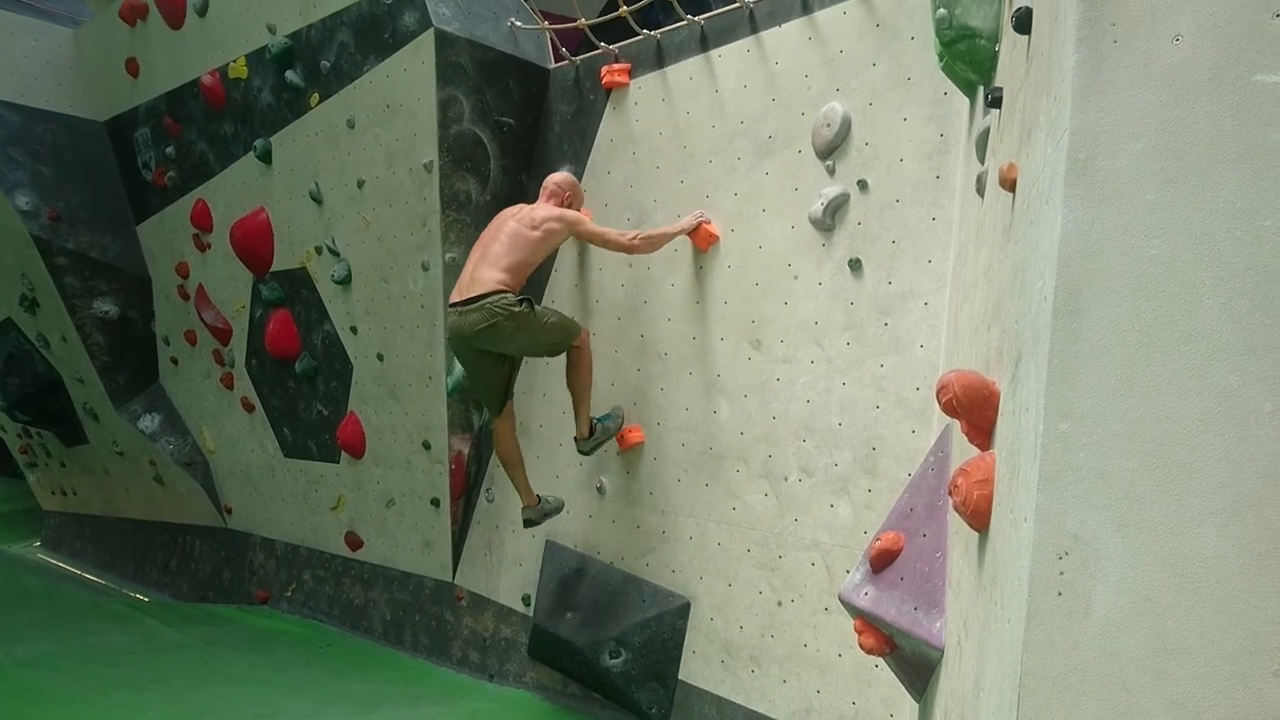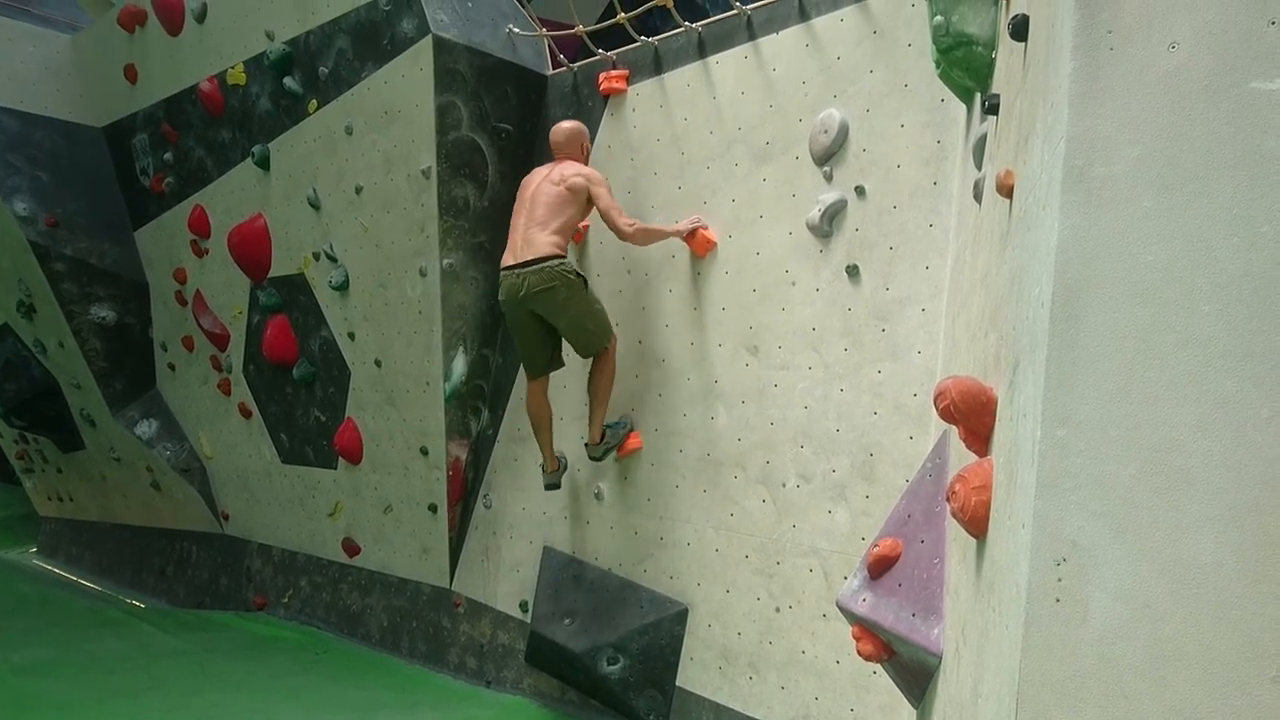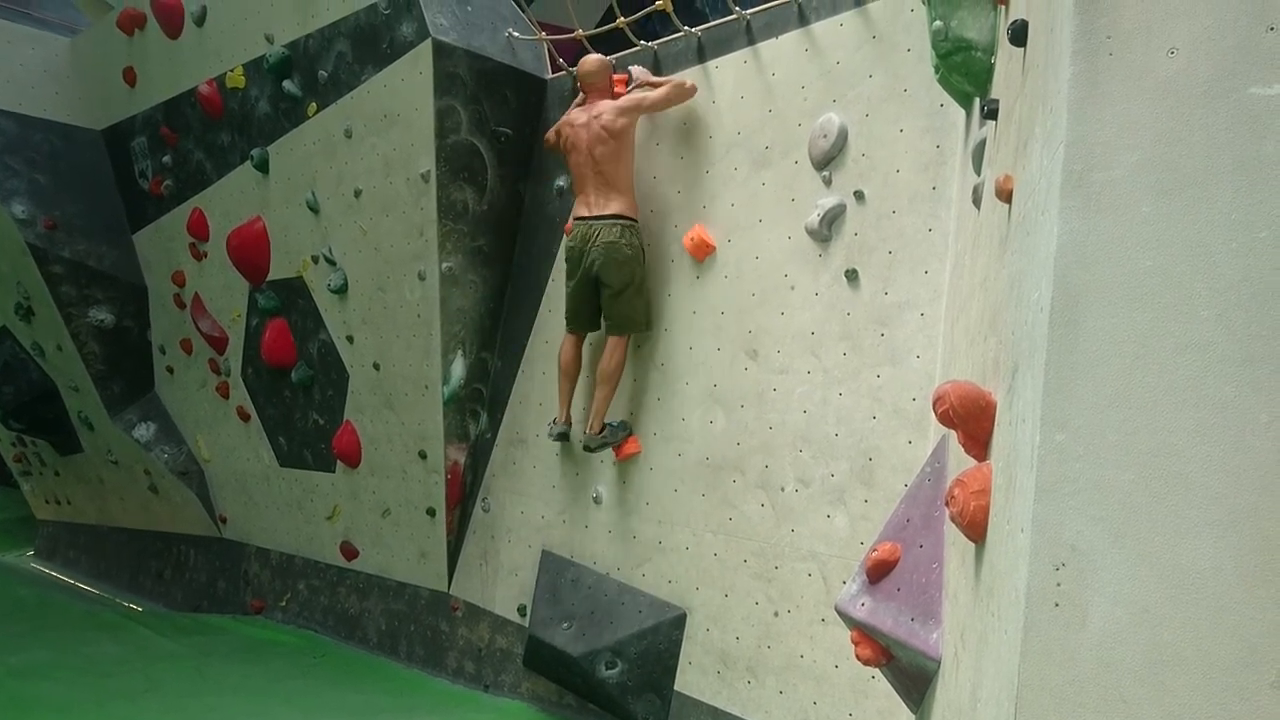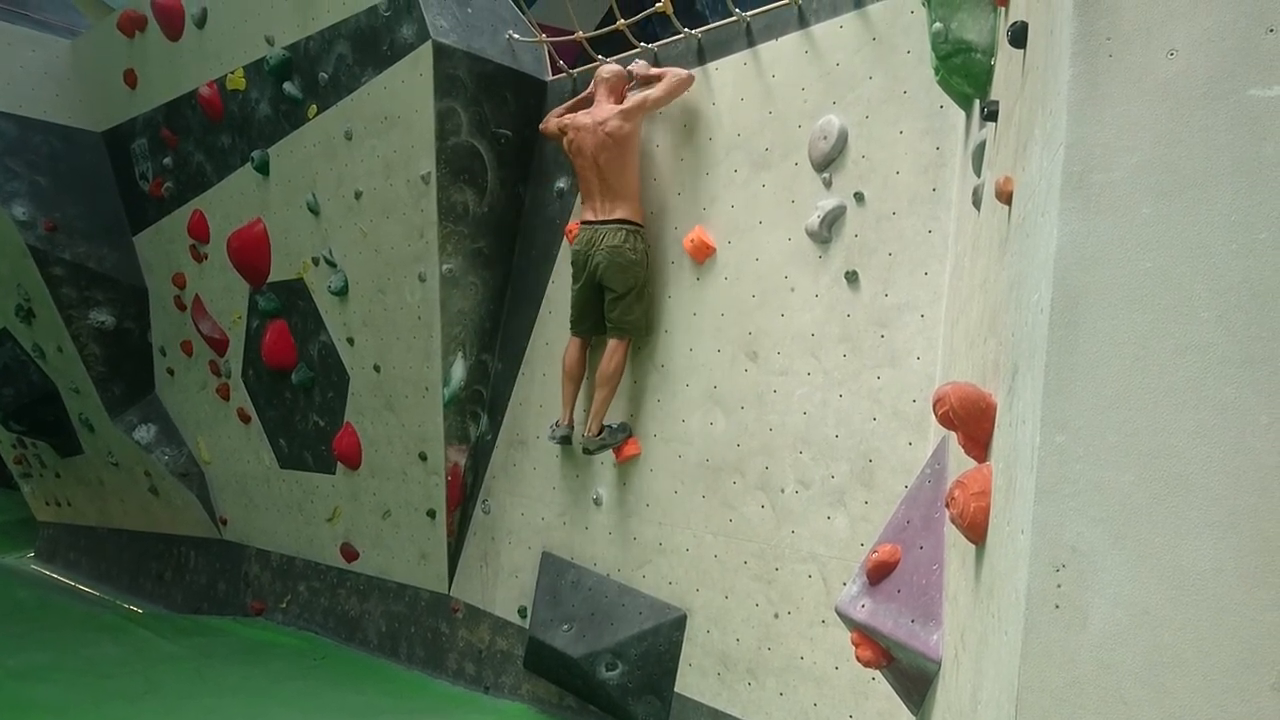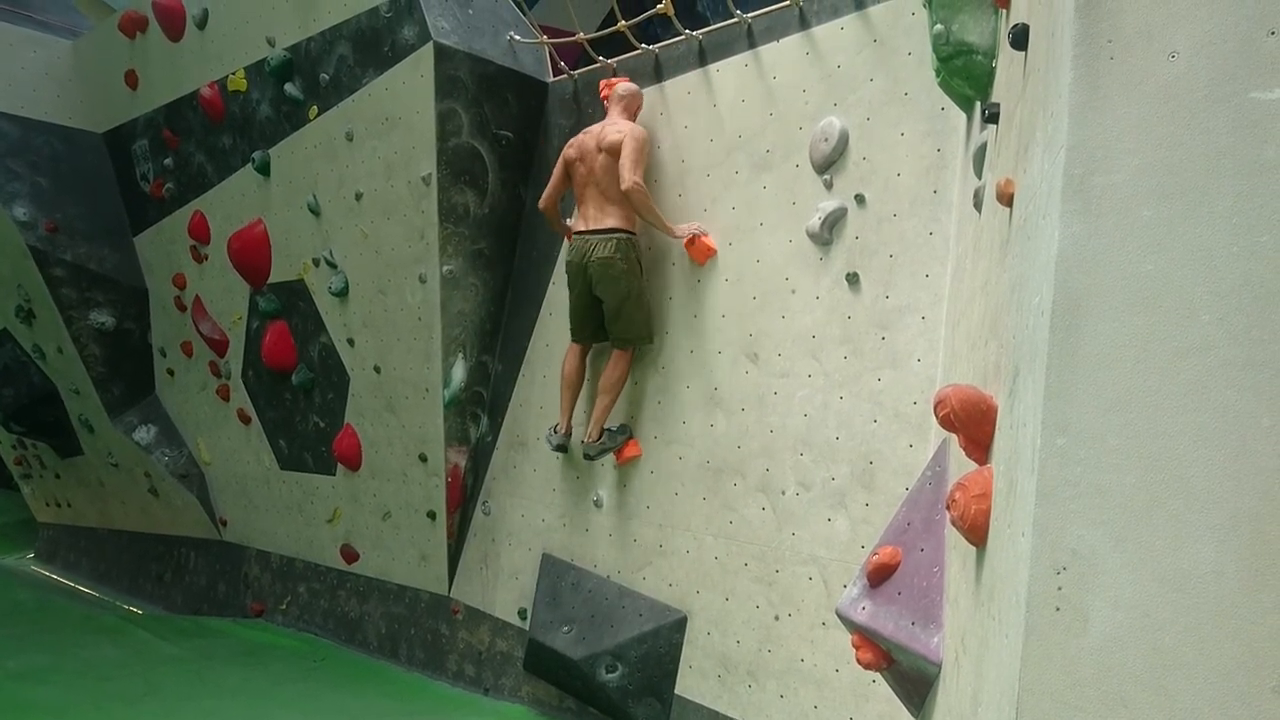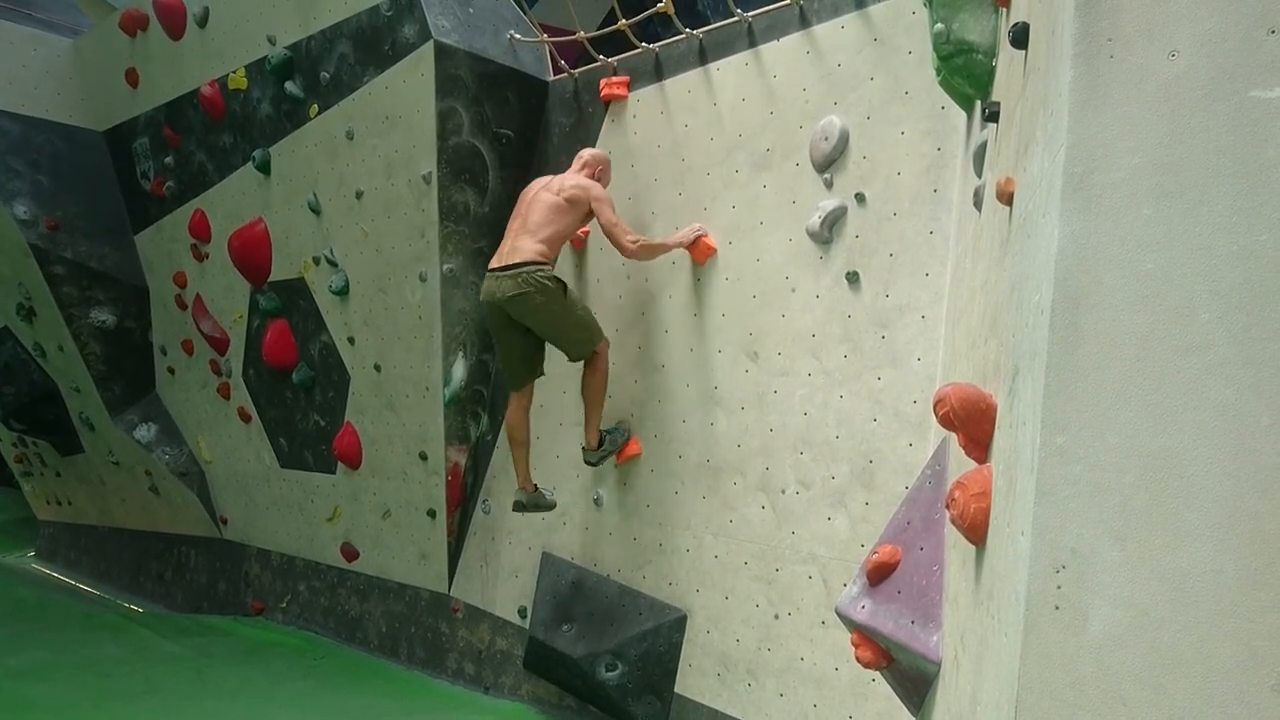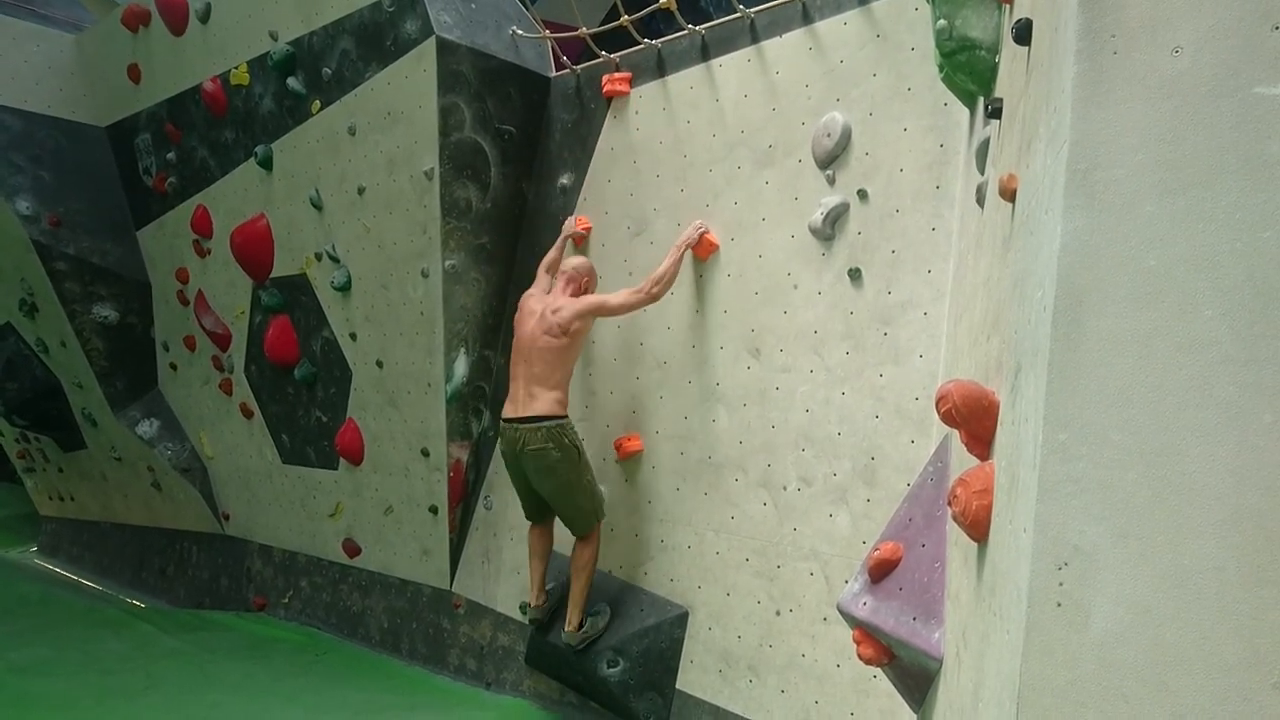
dt=0.4s
person 1, frame 1
left shoulder: (512, 213)
right shoulder: (561, 217)
right elbow: (632, 242)
right wrist: (680, 228)
left hip: (457, 318)
right hip: (493, 309)
left knee: (501, 415)
right knee: (579, 339)
left ankle: (530, 502)
right ankle: (586, 430)
person 1, frame 2
left shoulder: (533, 177)
right shoulder: (586, 176)
right elbow: (627, 231)
right wrist: (677, 229)
left hip: (508, 280)
right hip: (548, 273)
left knee: (536, 377)
right knee: (604, 347)
left ankle: (550, 465)
right ankle: (596, 438)
person 1, frame 3
left shoulder: (567, 124)
right shoulder: (625, 108)
left elbow: (550, 141)
right elbow: (686, 88)
left wrist: (577, 102)
right wrist: (647, 80)
left hip: (579, 232)
right hip: (617, 232)
left knee: (574, 331)
right knee: (618, 333)
left ankle: (562, 419)
right ankle: (596, 428)
person 1, frame 4
left shoulder: (571, 126)
right shoulder: (626, 113)
left elbow: (546, 122)
right elbow: (684, 77)
left wrist: (585, 95)
right wrist: (647, 72)
left hip: (586, 237)
right hip: (622, 238)
left knee: (579, 335)
right knee: (619, 338)
left ankle: (564, 421)
right ankle: (594, 431)
person 1, frame 5
left shoulder: (575, 143)
right shoulder: (633, 132)
left elbow: (546, 204)
right elbow: (630, 185)
right wrist: (671, 229)
left hip: (579, 247)
right hip: (615, 246)
left knee: (579, 342)
right knee: (623, 345)
left ankle: (561, 428)
right ankle: (595, 435)
person 1, frame 6
left shoulder: (535, 186)
right shoulder: (589, 189)
right elbow: (630, 246)
right wrist: (679, 240)
left hip: (493, 285)
right hip: (530, 280)
left knee: (519, 389)
right knee: (597, 349)
left ankle: (525, 487)
right ankle: (593, 442)
person 1, frame 7
left shoulder: (528, 303)
right shoulder: (579, 308)
left elbow: (546, 271)
right elbow: (650, 291)
left wrist: (563, 238)
right wrist: (682, 244)
left hip: (509, 431)
right hip: (547, 433)
left knee: (540, 519)
right knee: (588, 526)
left ankle: (537, 601)
right ankle: (576, 625)
